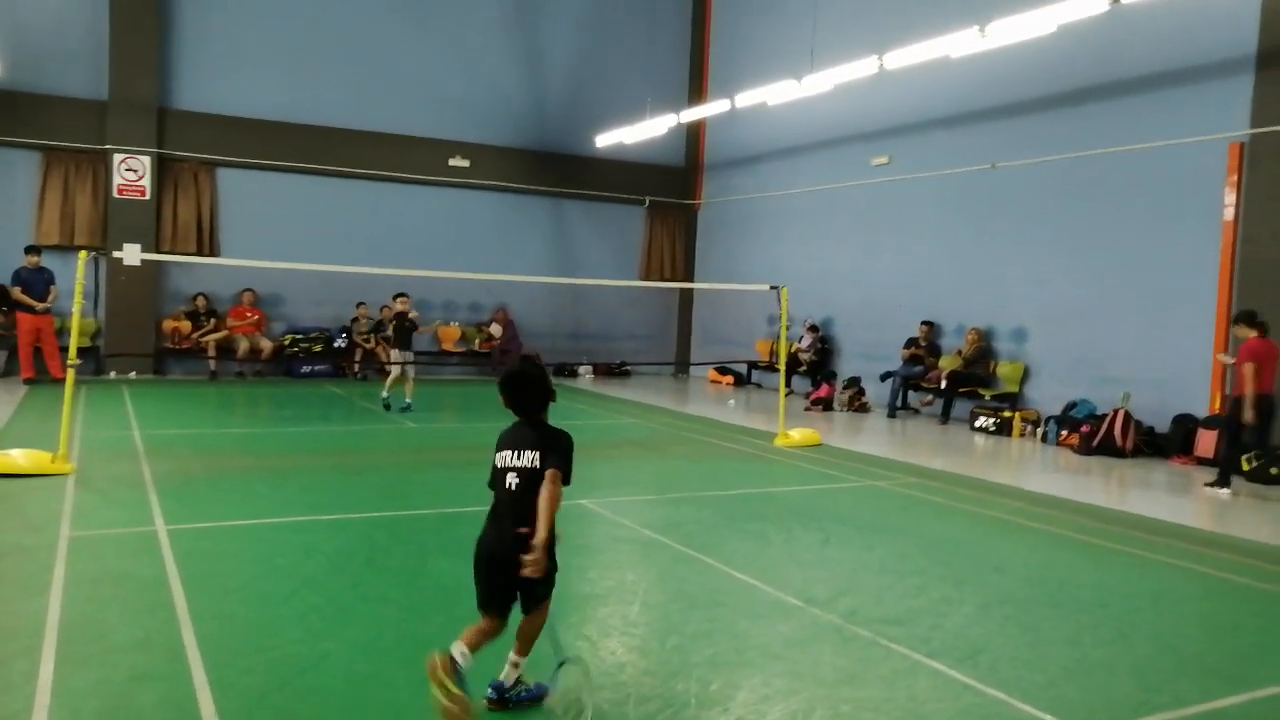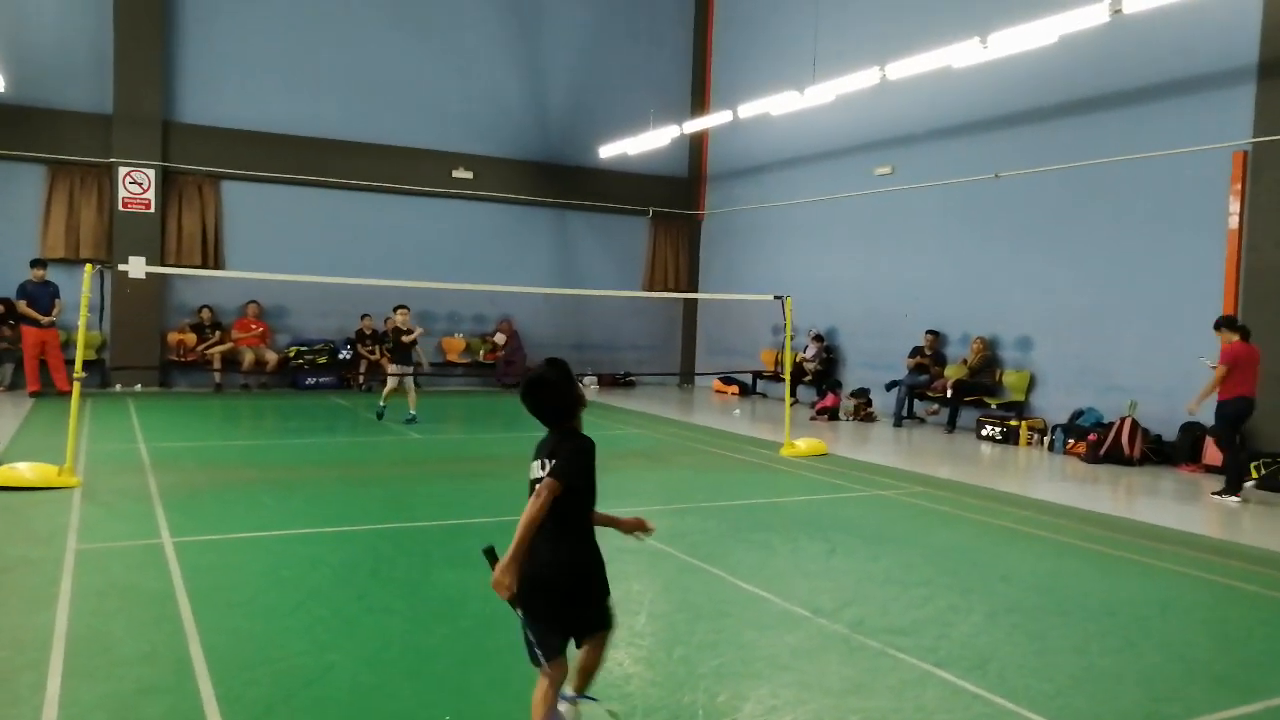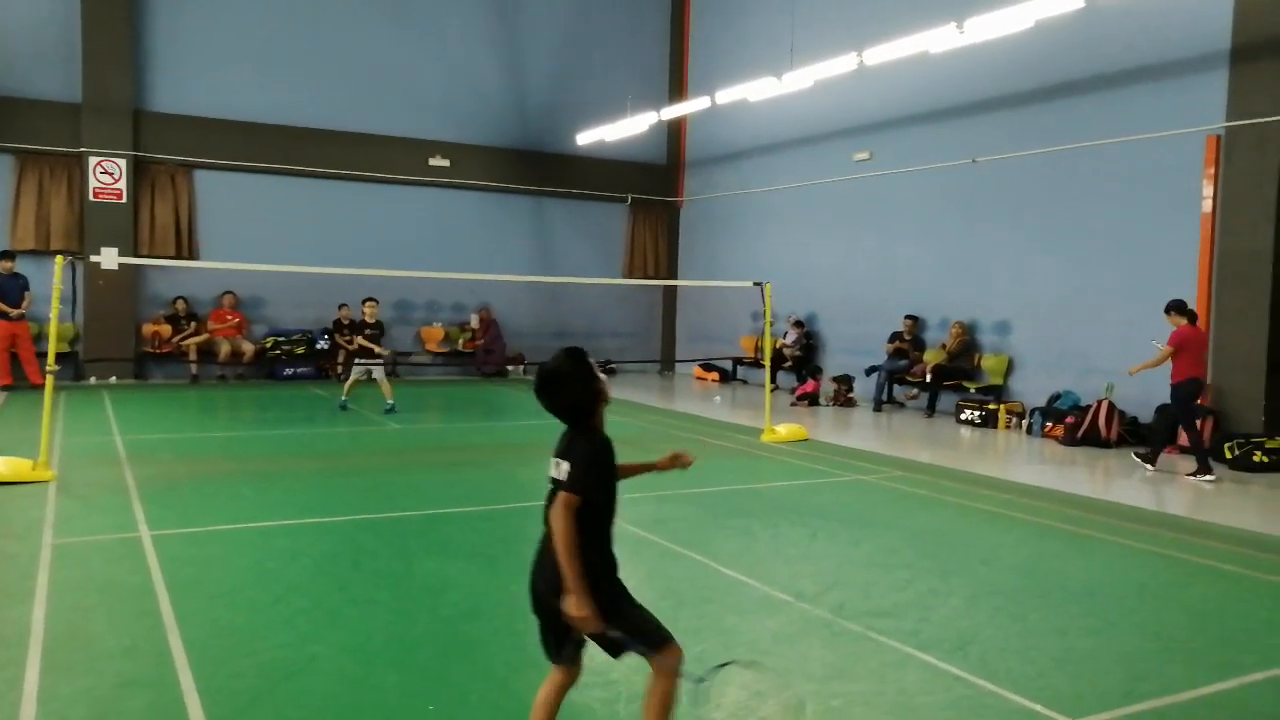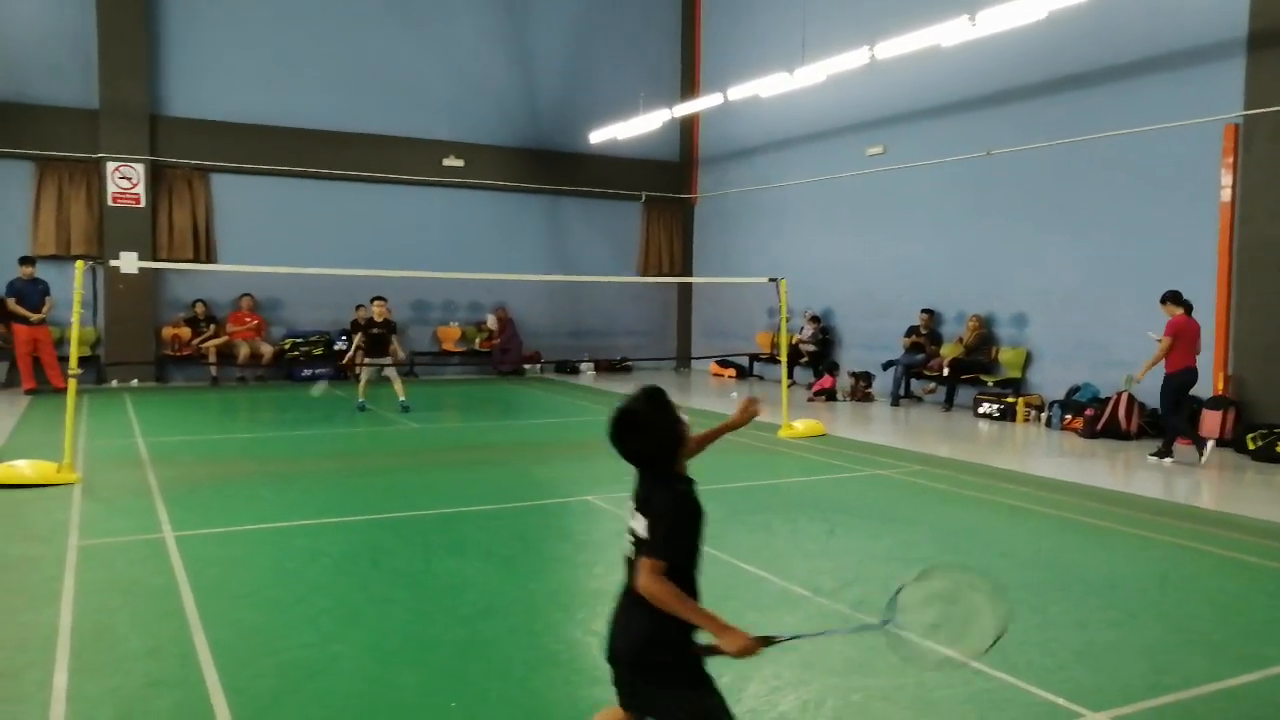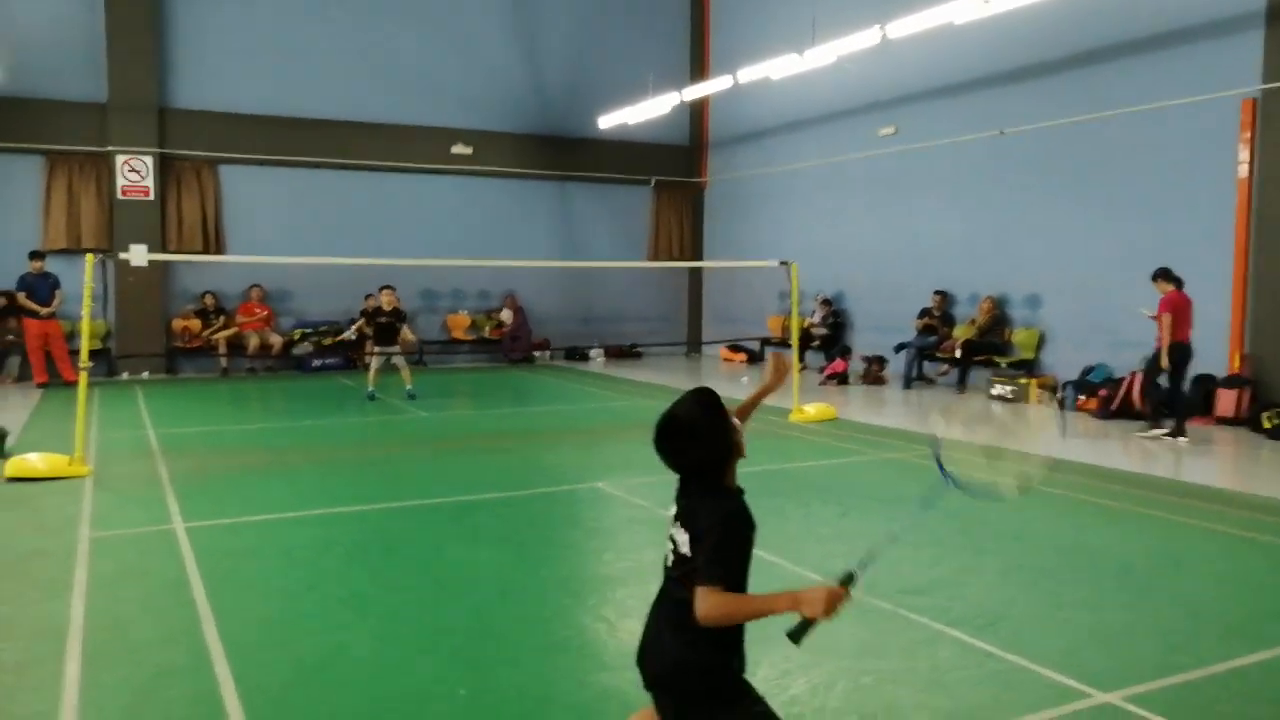
dt=0.2s
person 1, frame 1
left shoulder: (505, 439)
right shoulder: (558, 440)
right elbow: (551, 484)
right wrist: (542, 540)
left hip: (491, 545)
right hip: (527, 548)
left knee: (493, 619)
right knee: (538, 606)
left ankle: (453, 660)
right ankle: (506, 685)
person 1, frame 2
left shoulder: (545, 447)
right shoulder: (579, 447)
right elbow: (543, 497)
left wrist: (619, 523)
right wrist: (512, 558)
left hip: (534, 573)
right hip: (574, 569)
left knee: (553, 670)
right knee: (598, 632)
person 1, frame 3
left shoulder: (572, 439)
right shoulder: (593, 446)
right elbow: (561, 513)
left wrist: (655, 466)
right wrist: (578, 593)
left hip: (548, 581)
right hip: (585, 581)
left knee: (563, 670)
right knee: (667, 658)
person 1, frame 4
left shoulder: (652, 477)
right shoulder: (676, 501)
right elbow: (649, 581)
right wrist: (722, 631)
left hip: (629, 635)
right hip: (660, 645)
person 1, frame 5
left shoulder: (693, 481)
right shoulder: (726, 516)
right elbow: (708, 607)
right wrist: (797, 601)
left hip: (659, 651)
right hip: (697, 668)
